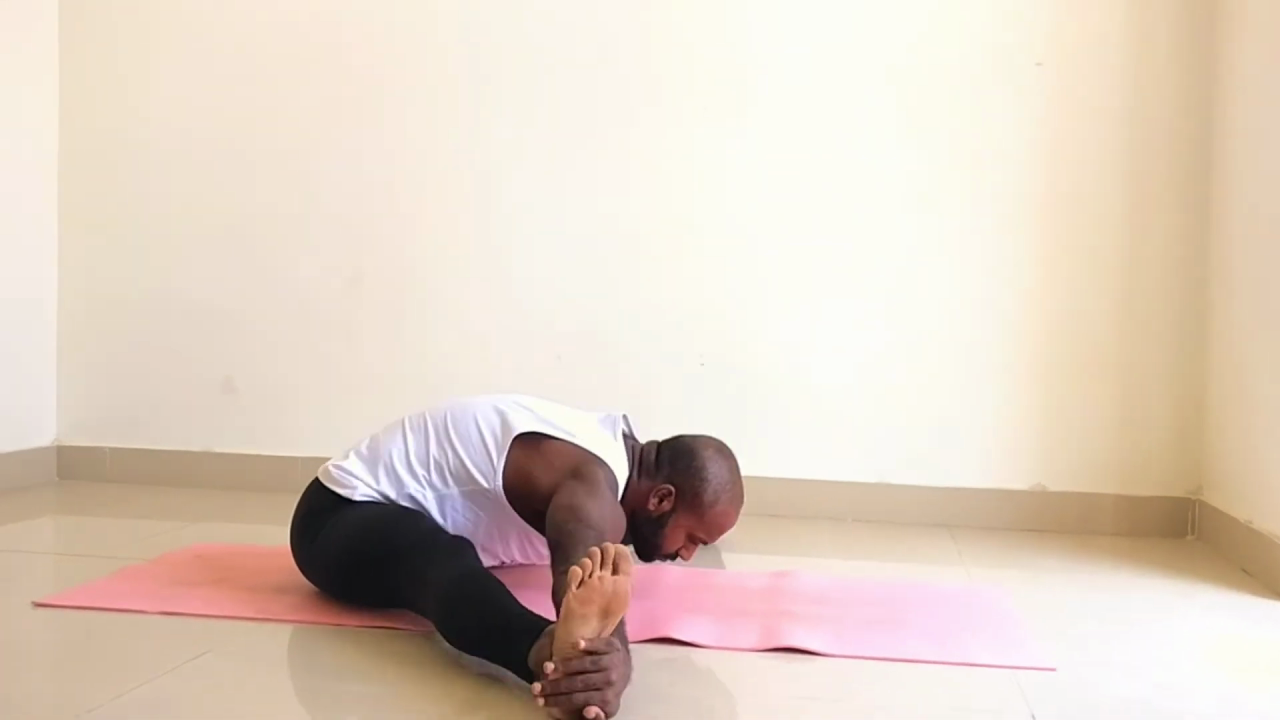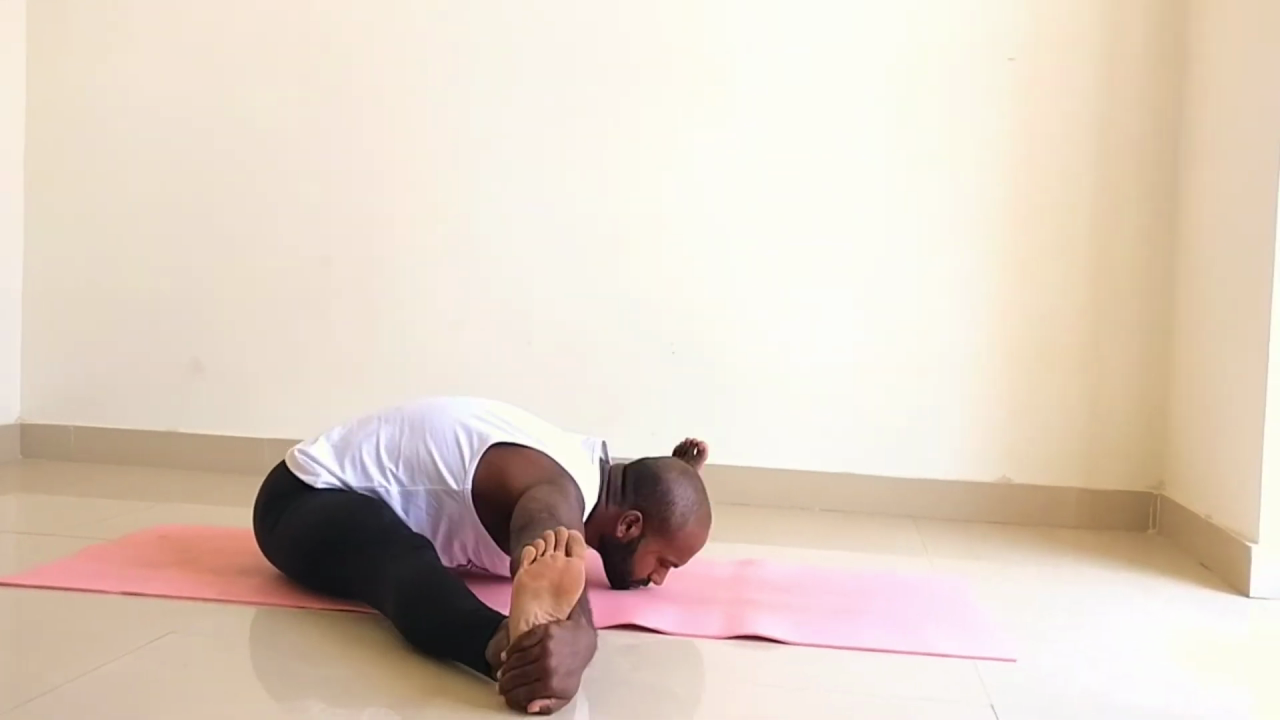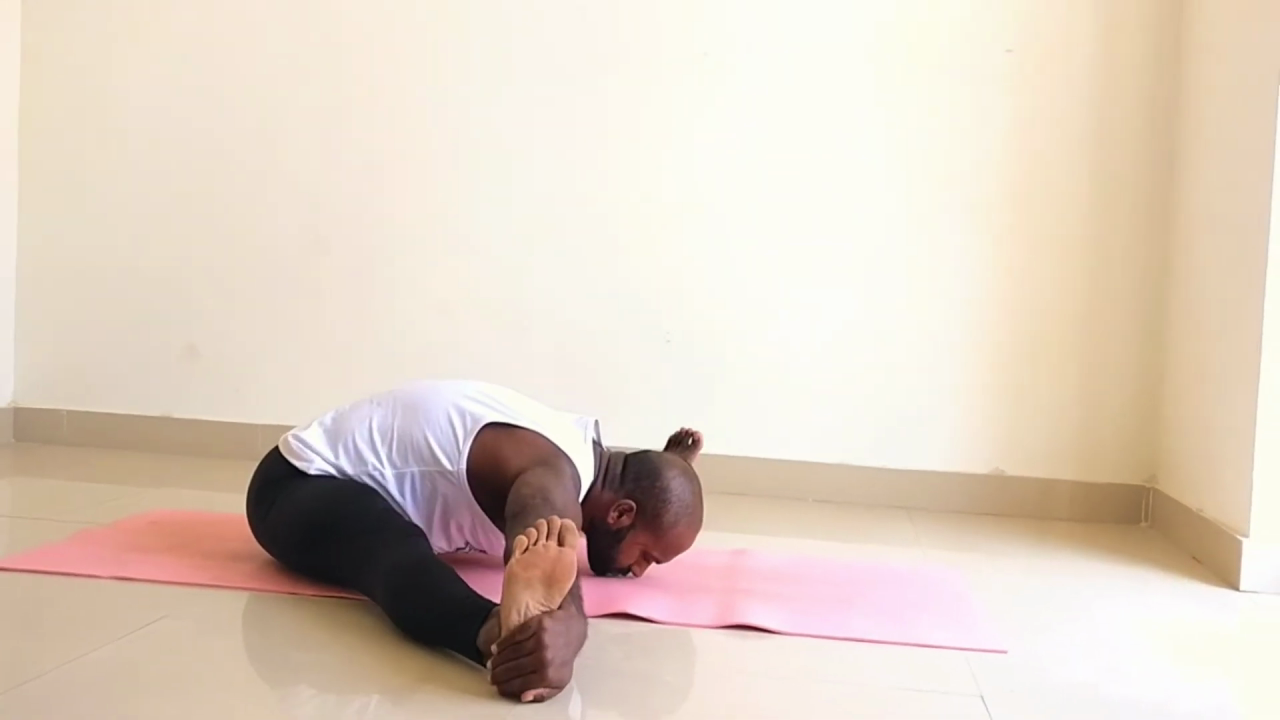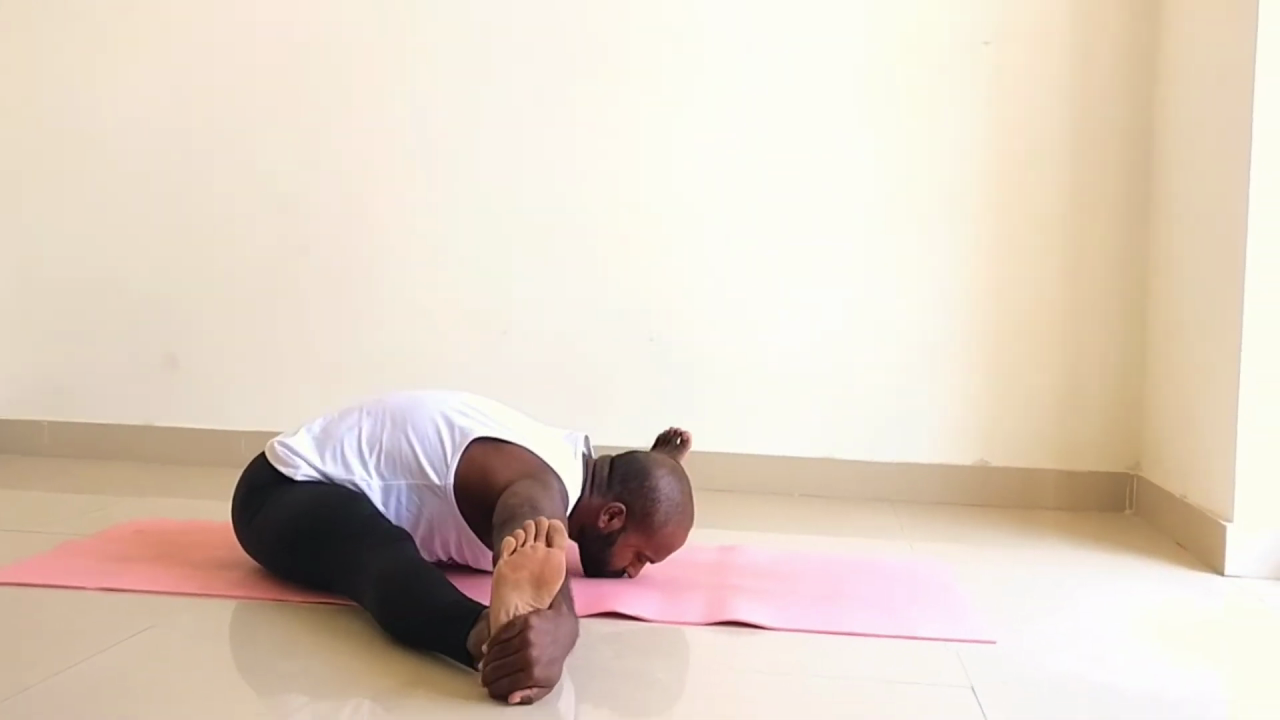
dt=0.4s
person 1, frame 1
left shoulder: (617, 447)
right shoulder: (591, 482)
right elbow: (587, 571)
right wrist: (615, 658)
left hip: (402, 507)
right hip: (341, 512)
right knee: (447, 562)
person 1, frame 2
left shoulder: (593, 468)
right shoulder: (558, 493)
right elbow: (547, 566)
left wrist: (675, 476)
right wrist: (575, 637)
left hip: (364, 480)
right hip: (307, 497)
right knee: (404, 560)
person 1, frame 3
left shoulder: (586, 448)
right shoulder: (553, 476)
right elbow: (543, 564)
left wrist: (666, 468)
right wrist: (564, 628)
left hip: (366, 468)
right hip: (301, 483)
right knee: (395, 550)
person 1, frame 4
left shoulder: (574, 460)
right shoulder: (539, 488)
right elbow: (536, 568)
left wrist: (655, 469)
right wrist: (556, 630)
left hip: (342, 476)
right hip: (287, 489)
right knee: (383, 553)
